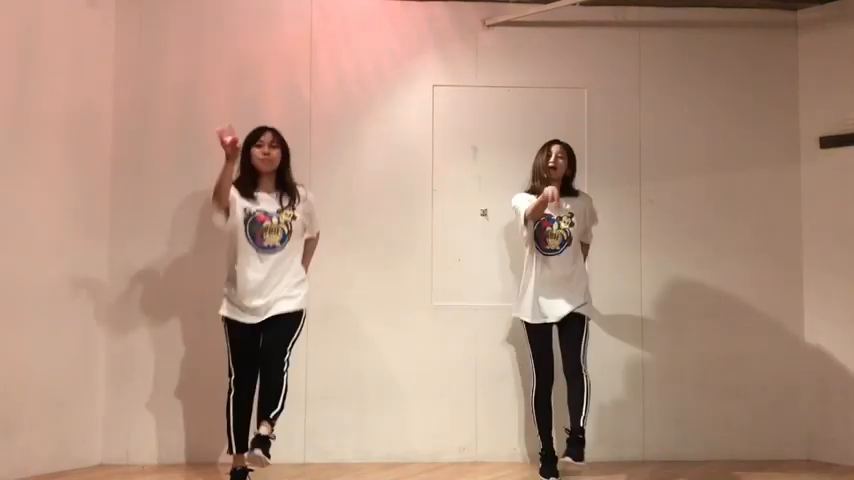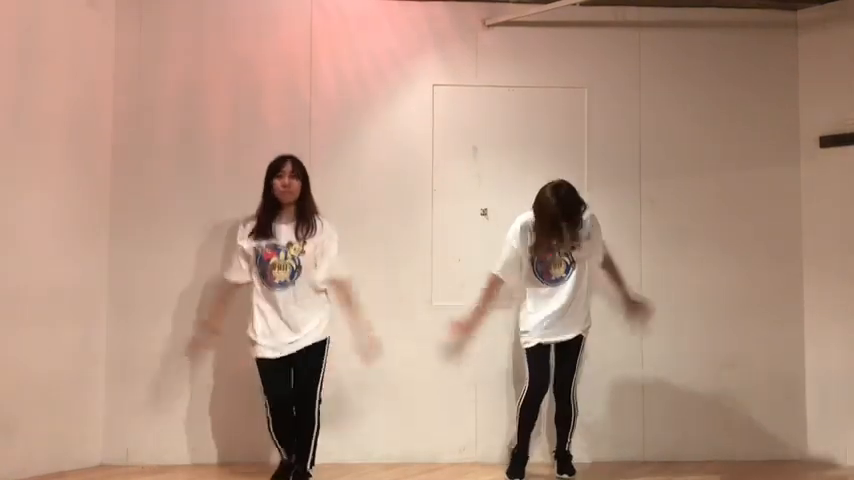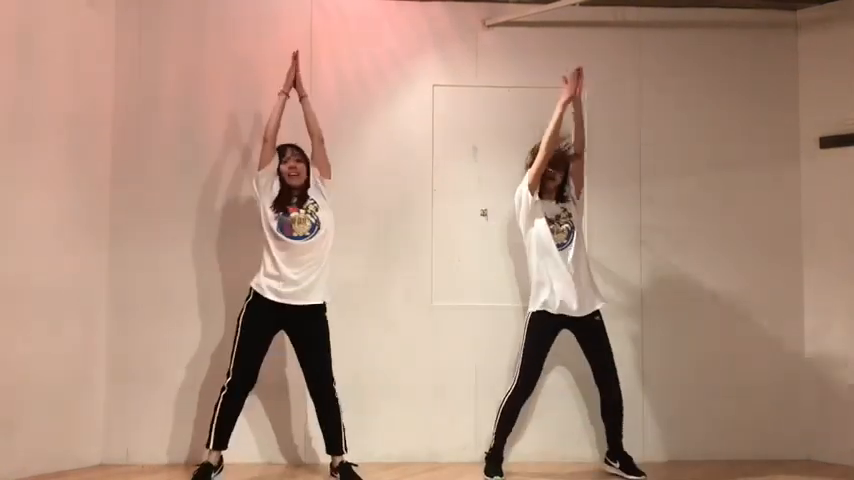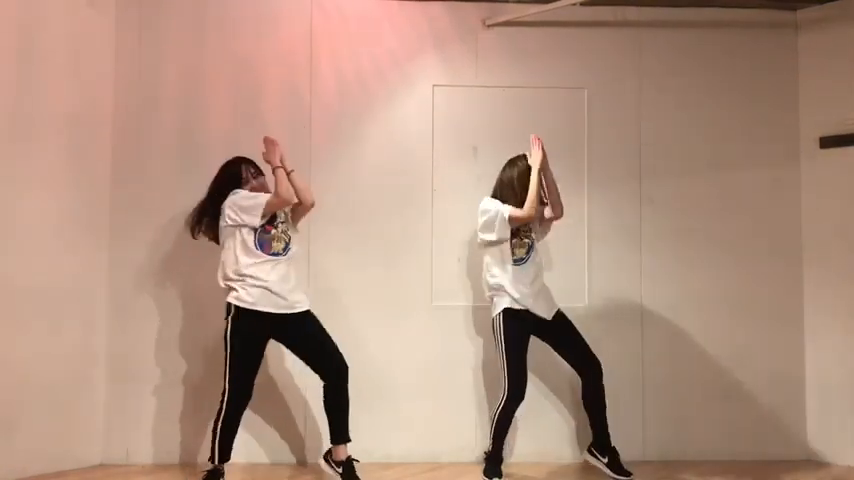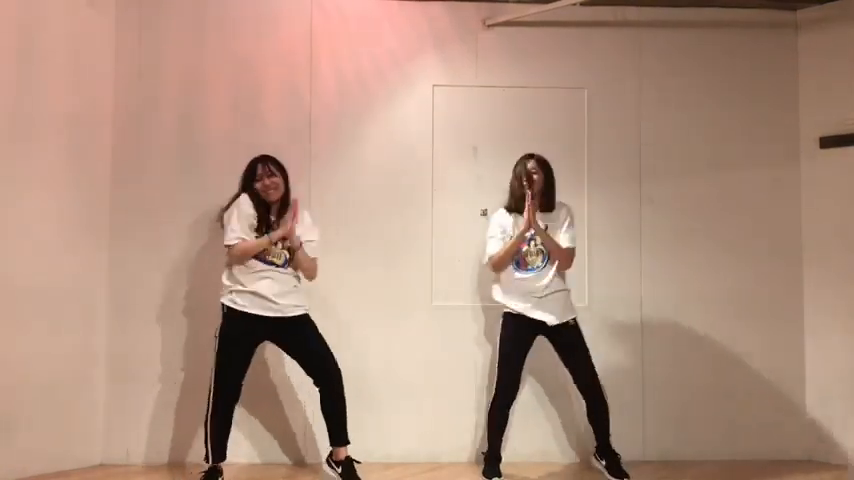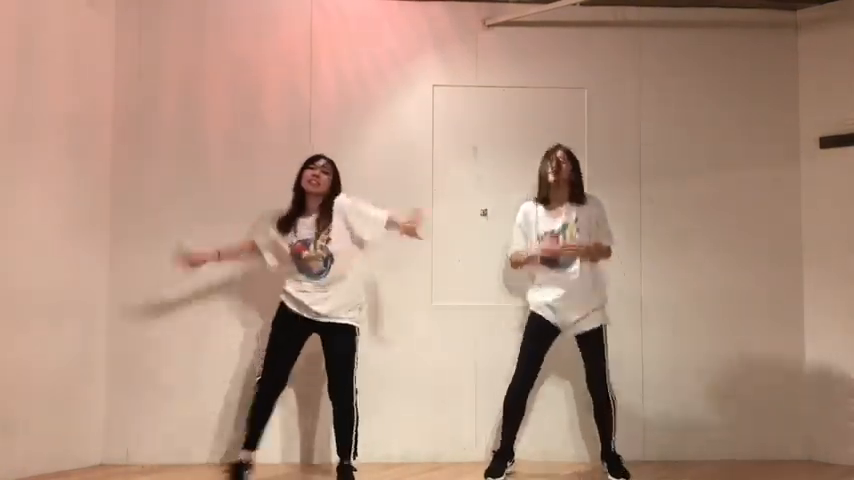
dt=0.5s
person 1, frame 1
left shoulder: (299, 197)
right shoulder: (235, 195)
left elbow: (312, 235)
right elbow: (219, 202)
left wrist: (302, 266)
right wrist: (229, 156)
left hip: (287, 302)
right hip: (241, 304)
left knee: (272, 362)
right knee: (241, 380)
left ankle: (263, 437)
person 1, frame 2
left shoulder: (320, 228)
right shoulder: (251, 230)
left elbow: (338, 281)
right elbow: (234, 280)
left wrist: (362, 326)
right wrist: (213, 321)
left hip: (310, 332)
right hip: (267, 334)
left knee: (307, 403)
right knee: (278, 402)
person 1, frame 3
left shoulder: (318, 191)
right shoulder: (268, 191)
left elbow: (318, 140)
right elbow: (270, 138)
left wrist: (302, 92)
right wrist: (284, 89)
left hip: (309, 304)
right hip: (266, 299)
left knee: (322, 385)
right knee: (239, 380)
person 1, frame 4
left shoulder: (279, 215)
right shoulder: (234, 204)
left elbow: (307, 201)
right elbow: (285, 197)
left wrist: (282, 163)
right wrist: (276, 163)
left hip: (292, 307)
right hip: (248, 309)
left knee: (337, 370)
right knee: (237, 392)
person 1, frame 5
left shoulder: (301, 220)
right shoulder: (244, 205)
left elbow: (311, 272)
right elbow: (234, 253)
left wrist: (292, 241)
right wrist: (277, 236)
left hip: (290, 312)
right hip: (242, 311)
left knee: (330, 376)
right knee: (224, 390)
person 1, frame 6
left shoulder: (345, 208)
right shoulder: (288, 223)
left elbow: (388, 221)
right elbow: (255, 246)
left wrist: (406, 226)
right wrist: (212, 256)
left hip: (339, 316)
right hip: (295, 310)
left knee: (342, 392)
right knee: (269, 382)
person 2, frame 1
left shoulder: (583, 203)
right shoulder: (524, 199)
right elbow: (530, 217)
right wrist: (545, 197)
left hip: (572, 298)
right hip: (536, 300)
left knee: (574, 365)
right knee: (543, 377)
left ankle: (576, 435)
right ankle: (547, 452)
person 2, frame 2
left shoulder: (587, 223)
right shoulder: (523, 228)
left elbow: (602, 259)
right elbow: (500, 276)
left wrist: (627, 295)
right wrist: (473, 319)
left hip: (573, 321)
right hip: (535, 322)
left knee: (564, 390)
right knee: (537, 385)
left ankle: (563, 454)
right ankle: (520, 453)
person 2, frame 3
left shoulder: (572, 201)
right shoulder: (526, 202)
left elbow: (579, 153)
right elbow: (543, 155)
left wrist: (576, 102)
right wrist: (562, 103)
left hip: (584, 304)
right hip: (546, 305)
left knee: (609, 380)
right knee: (524, 384)
person 2, frame 4
left shoulder: (531, 221)
right shoulder: (490, 209)
left elbow: (556, 211)
right elbow: (529, 212)
left wrist: (543, 164)
right wrist: (534, 166)
left hip: (542, 304)
right hip: (510, 308)
left knee: (592, 368)
right knee: (515, 389)
left ankle: (601, 447)
person 2, frame 5
left shoulder: (559, 213)
right shoulder: (502, 217)
left elbow: (565, 262)
right elbow: (495, 264)
left wrist: (539, 228)
right wrist: (523, 230)
left hip: (557, 310)
right hip: (518, 311)
left knee: (590, 385)
right knee: (505, 389)
left ankle: (605, 452)
person 2, frame 6
left shoulder: (591, 206)
right shoulder: (529, 212)
left elbow: (605, 250)
right elbow: (515, 260)
left wrist: (576, 250)
right wrist: (541, 252)
left hip: (588, 311)
right hip: (544, 309)
left knee: (600, 387)
right knee: (520, 384)
